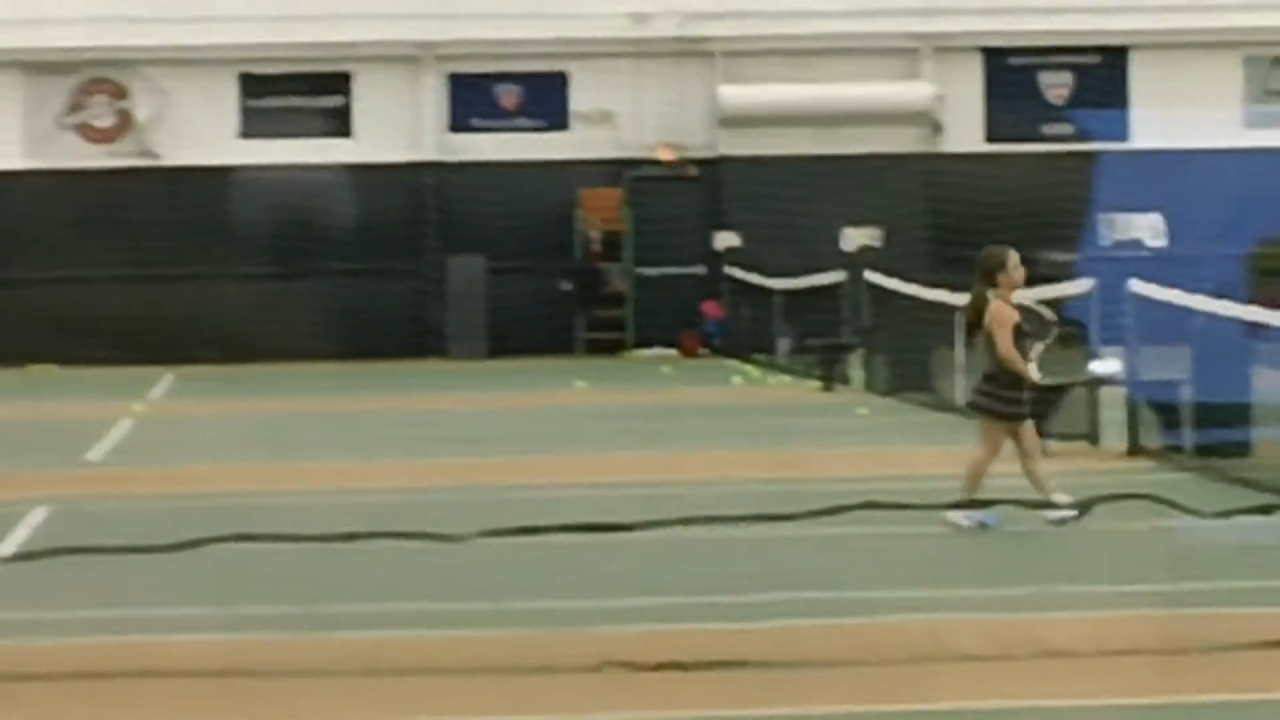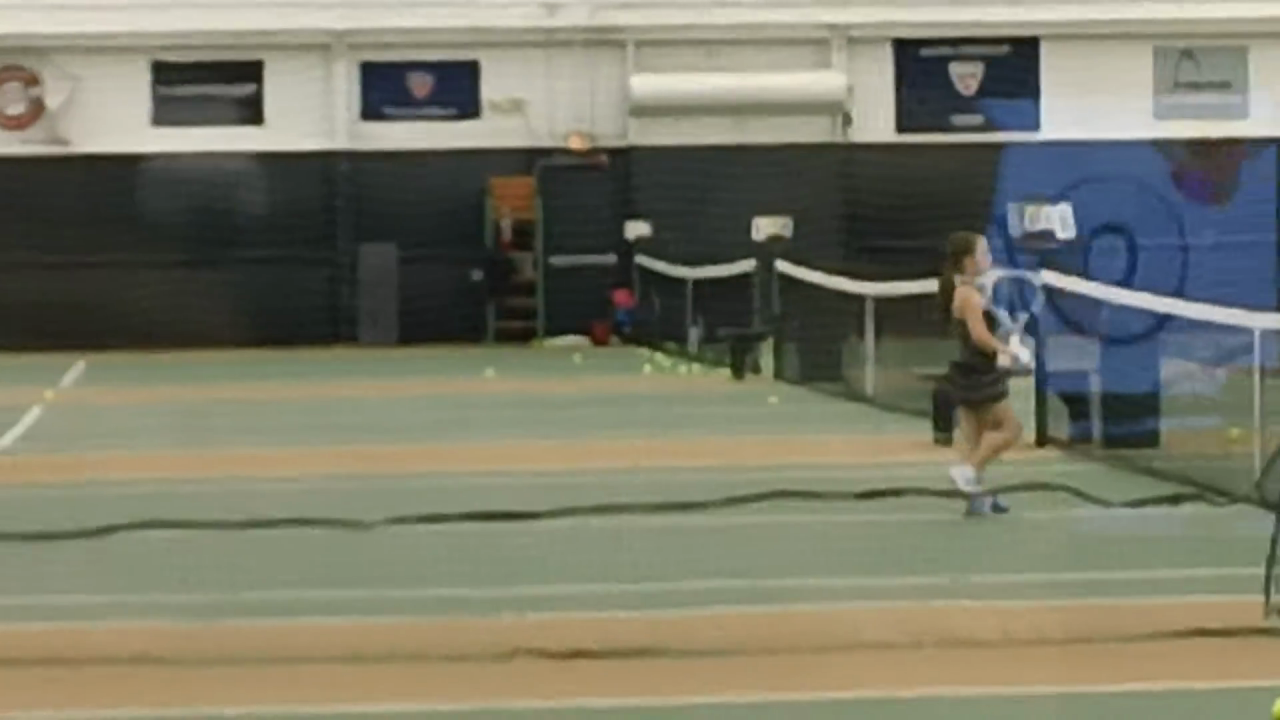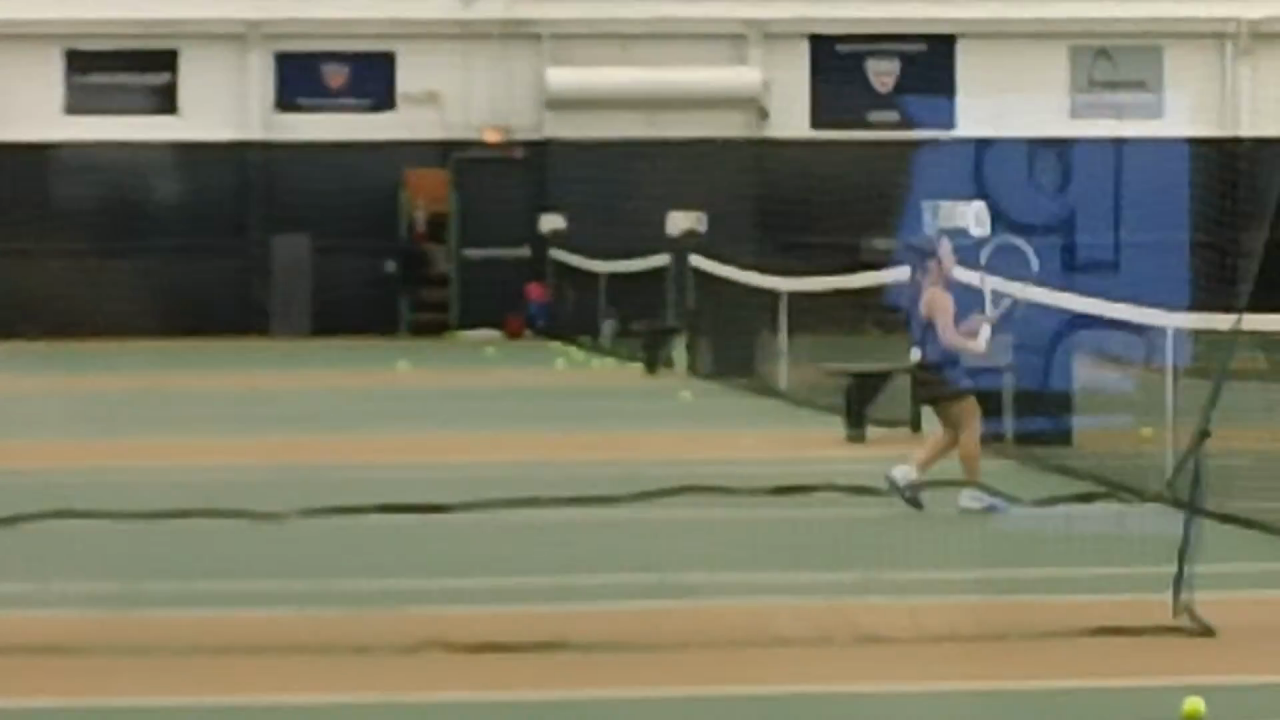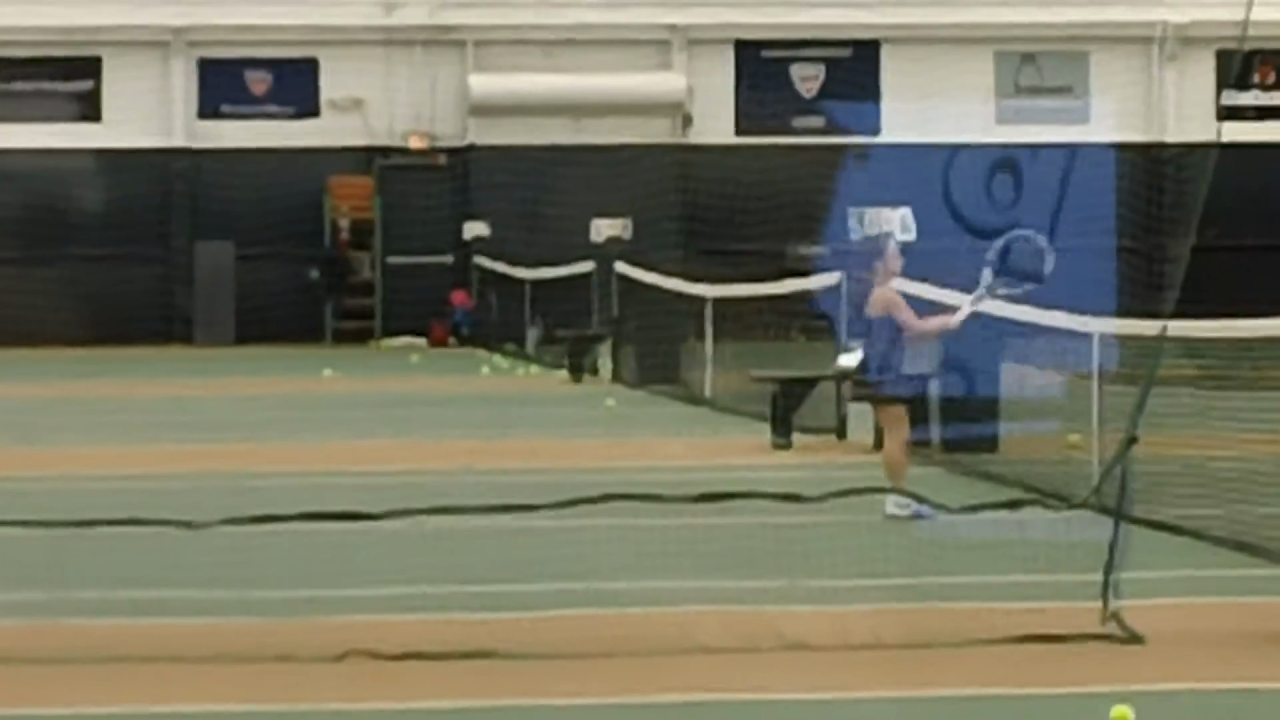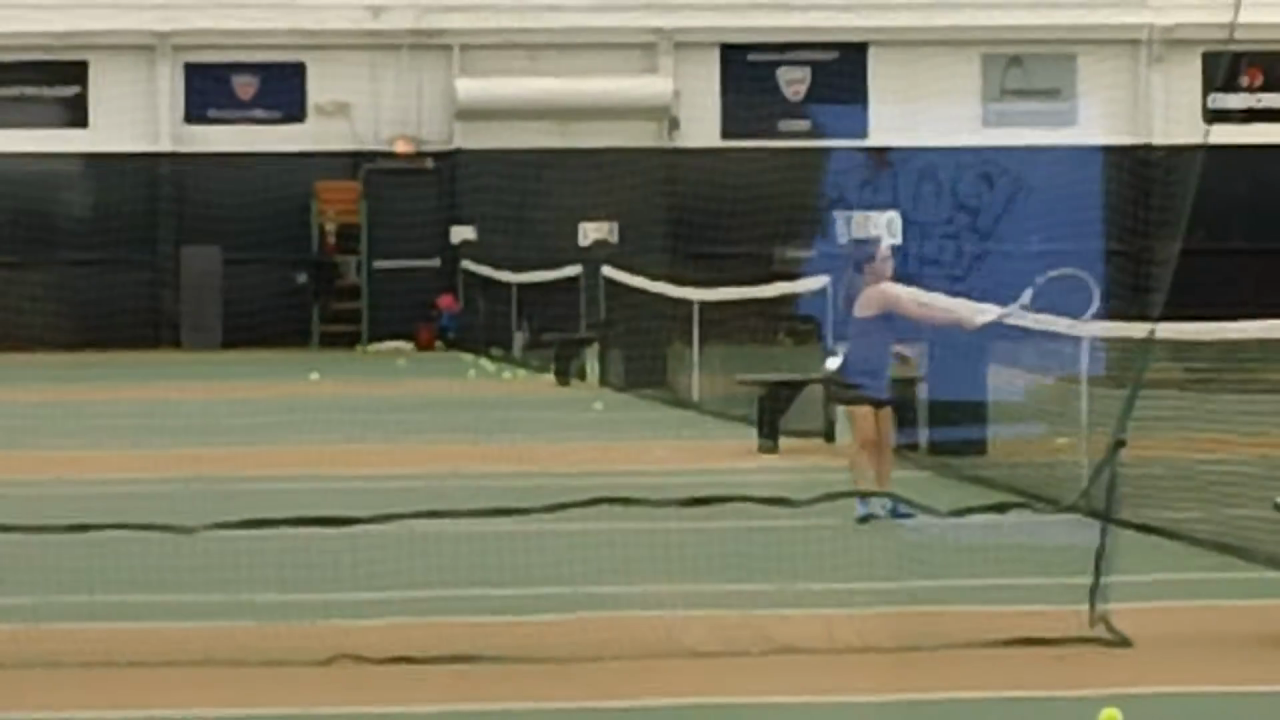
dt=0.3s
person 1, frame 1
left shoulder: (999, 306)
right shoulder: (999, 309)
left elbow: (1000, 348)
right elbow: (1004, 351)
right wrist: (1027, 372)
left hip: (1012, 390)
right hip: (1002, 389)
left knee: (1031, 451)
right knee: (989, 450)
left ankle: (1056, 505)
right ankle: (963, 508)
person 1, frame 2
left shoulder: (961, 293)
right shoulder: (969, 296)
right elbow: (980, 336)
left wrist: (1001, 346)
right wrist: (1007, 351)
left hip: (967, 373)
right hip: (976, 375)
left knee: (972, 436)
right knee: (1010, 427)
left ankle: (978, 498)
right ankle: (967, 471)
person 1, frame 3
left shoulder: (928, 294)
right shoulder: (938, 296)
right elbow: (947, 339)
left wrist: (970, 326)
right wrist: (977, 343)
left hip: (937, 372)
right hip: (942, 374)
left knee: (952, 433)
right knee: (971, 429)
left ankle: (907, 474)
right ankle: (972, 492)
person 1, frame 4
left shoulder: (882, 294)
right shoulder: (886, 295)
right elbow: (915, 326)
left wrist: (936, 326)
right wrist: (951, 320)
left hip: (887, 374)
right hip: (882, 376)
left knee: (899, 436)
right knee: (896, 436)
left ankle: (898, 496)
right ankle: (897, 499)
person 1, frame 5
left shoulder: (882, 292)
right shoulder: (878, 293)
right elbow: (921, 314)
right wrist: (962, 318)
left hip: (874, 377)
right hip: (857, 379)
left knee: (885, 439)
right knee: (865, 437)
left ankle: (883, 499)
right ankle: (864, 500)
